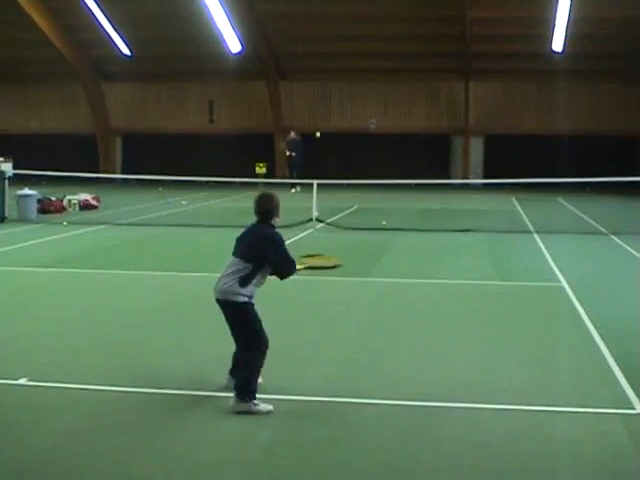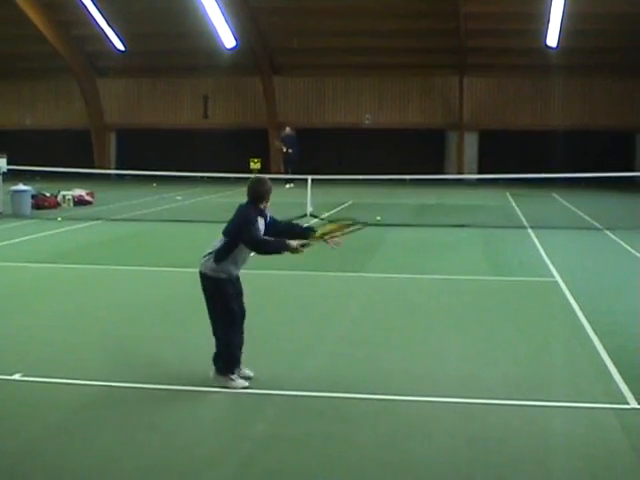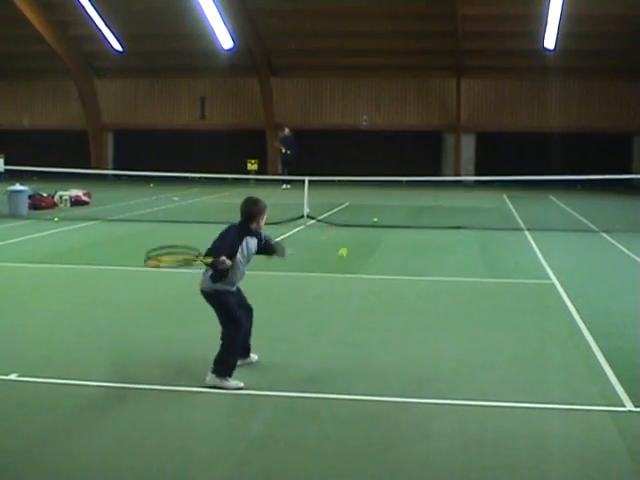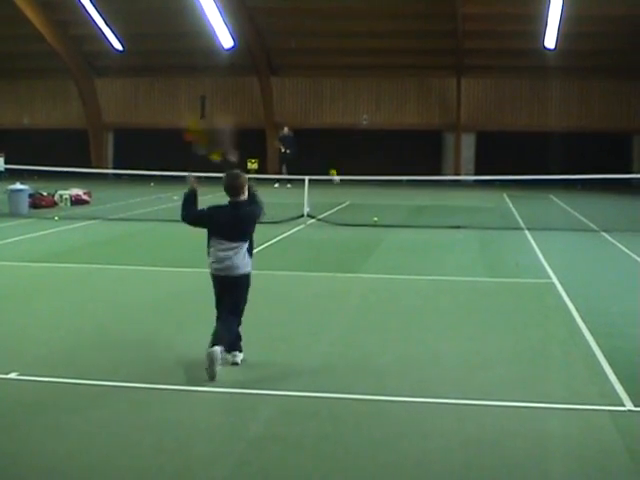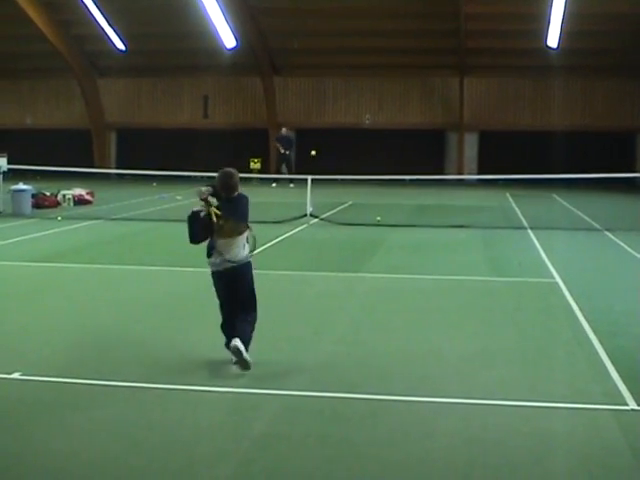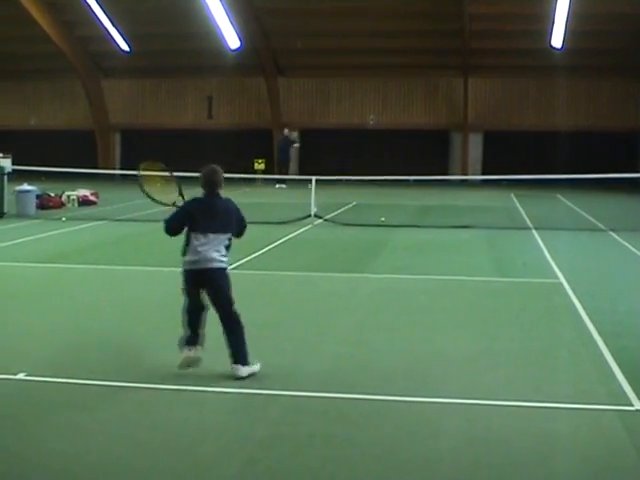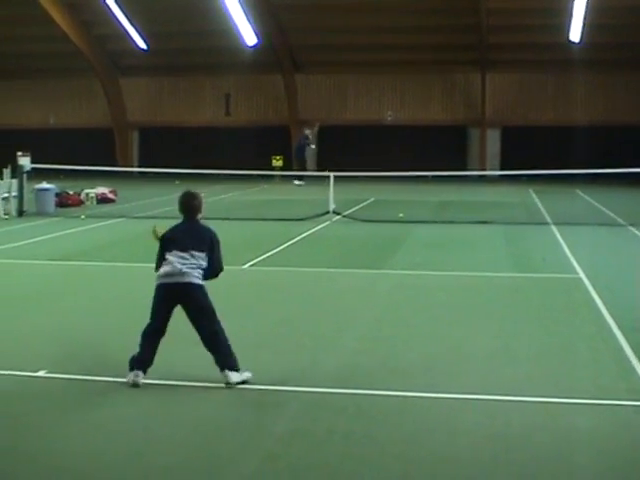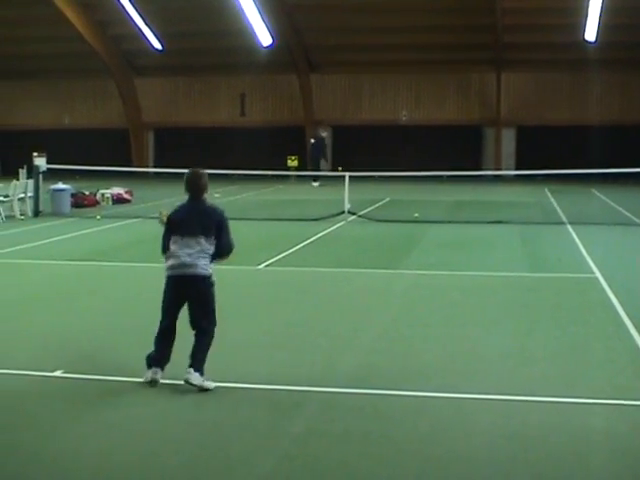
dt=0.3s
person 1, frame 1
left shoulder: (249, 233)
right shoulder: (272, 238)
right elbow: (284, 271)
left wrist: (284, 265)
right wrist: (292, 266)
left hip: (227, 292)
right hip: (234, 297)
left knee: (247, 337)
right knee: (257, 343)
left ankle: (237, 377)
right ankle: (244, 399)
person 1, frame 2
left shoulder: (260, 216)
right shoulder: (246, 216)
left elbow: (285, 228)
right elbow: (256, 244)
left wrist: (316, 233)
right wrist: (287, 245)
left hip: (228, 272)
right hip: (215, 273)
left knee: (237, 316)
right knee: (228, 321)
left ankle: (232, 365)
right ankle: (223, 372)
person 1, frame 3
left shoulder: (255, 235)
right shoulder: (232, 235)
left elbow: (265, 243)
right elbow: (211, 255)
left wrist: (278, 248)
right wrist: (220, 262)
left hip: (228, 286)
right hip: (217, 288)
left knee: (246, 313)
right knee: (237, 325)
left ankle: (242, 354)
right ankle: (219, 376)
person 1, frame 4
left shoulder: (215, 213)
right shoulder: (250, 212)
left elbow: (188, 216)
left wrist: (191, 192)
right wrist: (249, 189)
left hip: (218, 270)
right hip: (240, 272)
left knee: (224, 313)
right knee: (232, 315)
left ankle: (233, 350)
right ankle: (218, 348)
person 1, frame 5
left shoulder: (214, 213)
right shoulder: (243, 200)
left elbow: (196, 238)
right elbow: (231, 197)
left wrist: (198, 215)
right wrist: (211, 191)
left hip: (220, 268)
right hip: (242, 264)
left knee: (228, 312)
right knee: (248, 311)
left ankle: (237, 349)
right ankle: (239, 341)
person 1, frame 6
left shoulder: (192, 205)
right shoulder: (230, 207)
left elbow: (171, 229)
right elbow: (240, 231)
left wrist: (180, 213)
left hip: (192, 268)
right hip: (216, 267)
left knee: (194, 309)
right knee: (228, 314)
left ankle: (191, 347)
right ankle: (241, 363)
person 1, frame 7
left shoulder: (170, 234)
right shoulder: (209, 235)
left elbow: (159, 264)
right elbow: (216, 269)
left hip: (165, 283)
right hip: (192, 284)
left knee: (155, 328)
right knee: (212, 328)
left ankle: (137, 371)
right ankle: (230, 371)
person 1, frame 8
left shoulder: (174, 215)
right shoulder: (216, 215)
left elbow: (165, 248)
right elbow: (226, 249)
left hip: (174, 273)
right hip: (200, 274)
left knee: (167, 323)
right knee: (205, 326)
left ankle: (155, 367)
right ankle: (195, 371)
